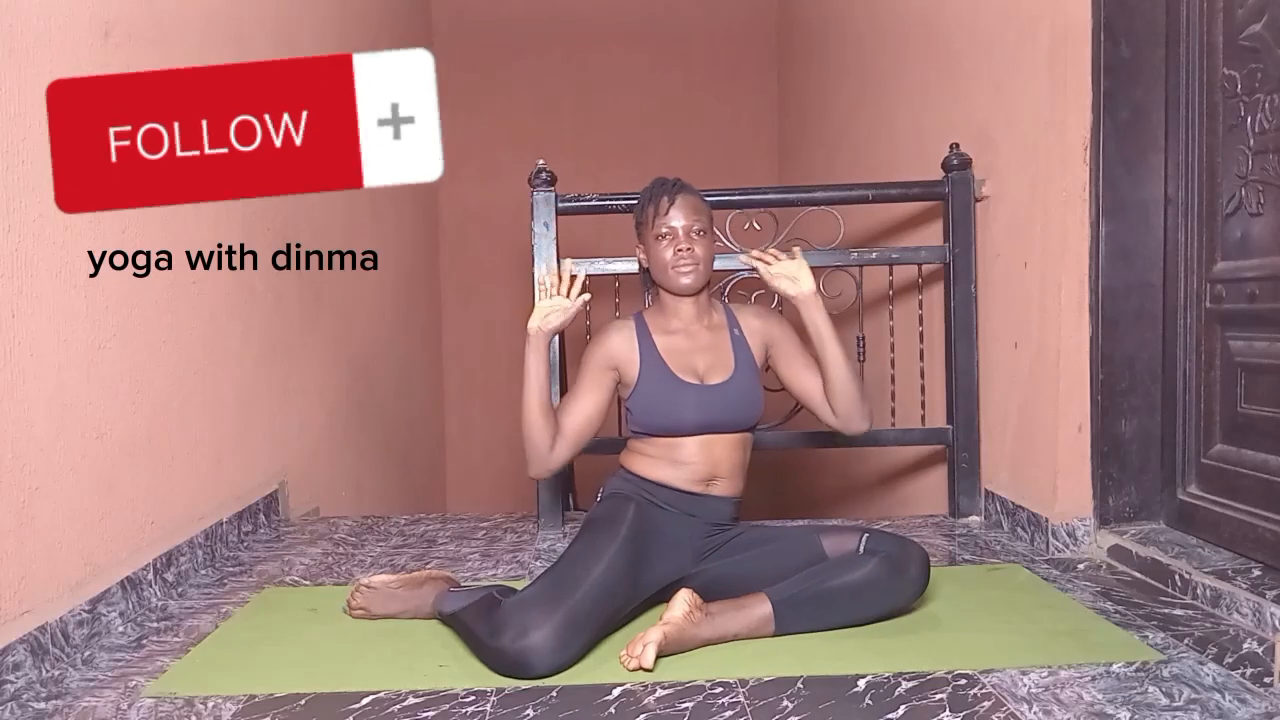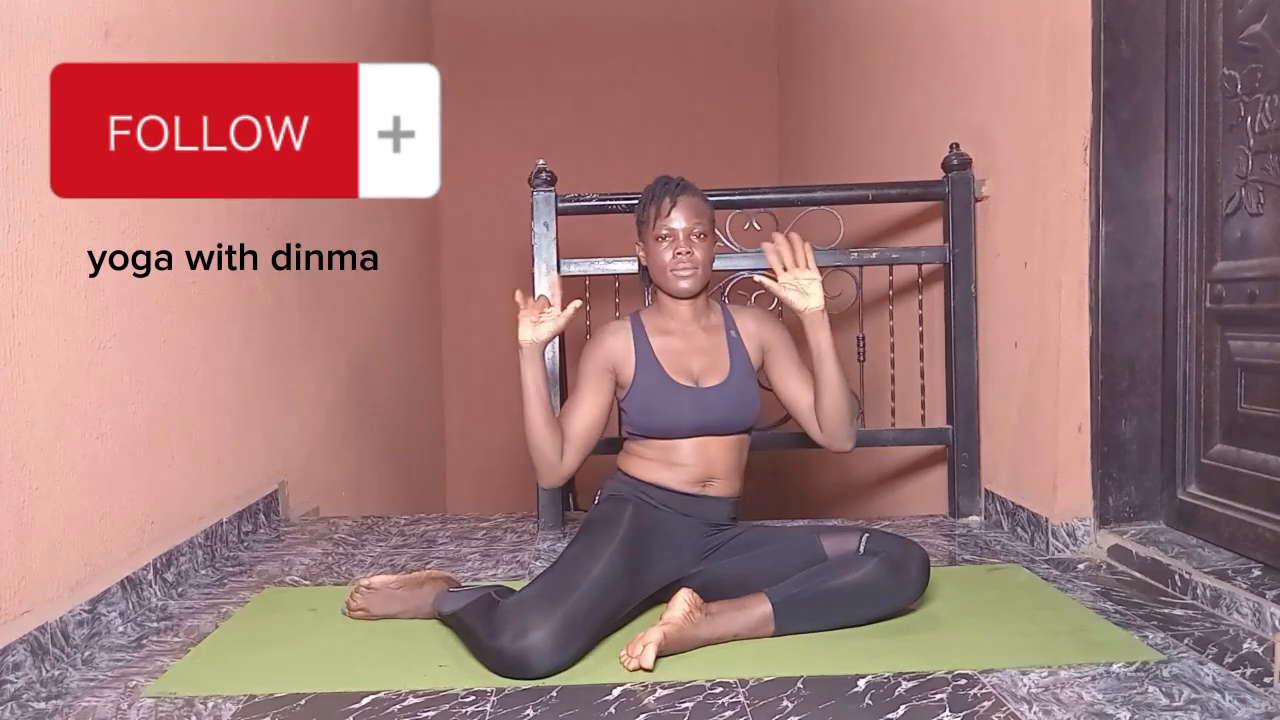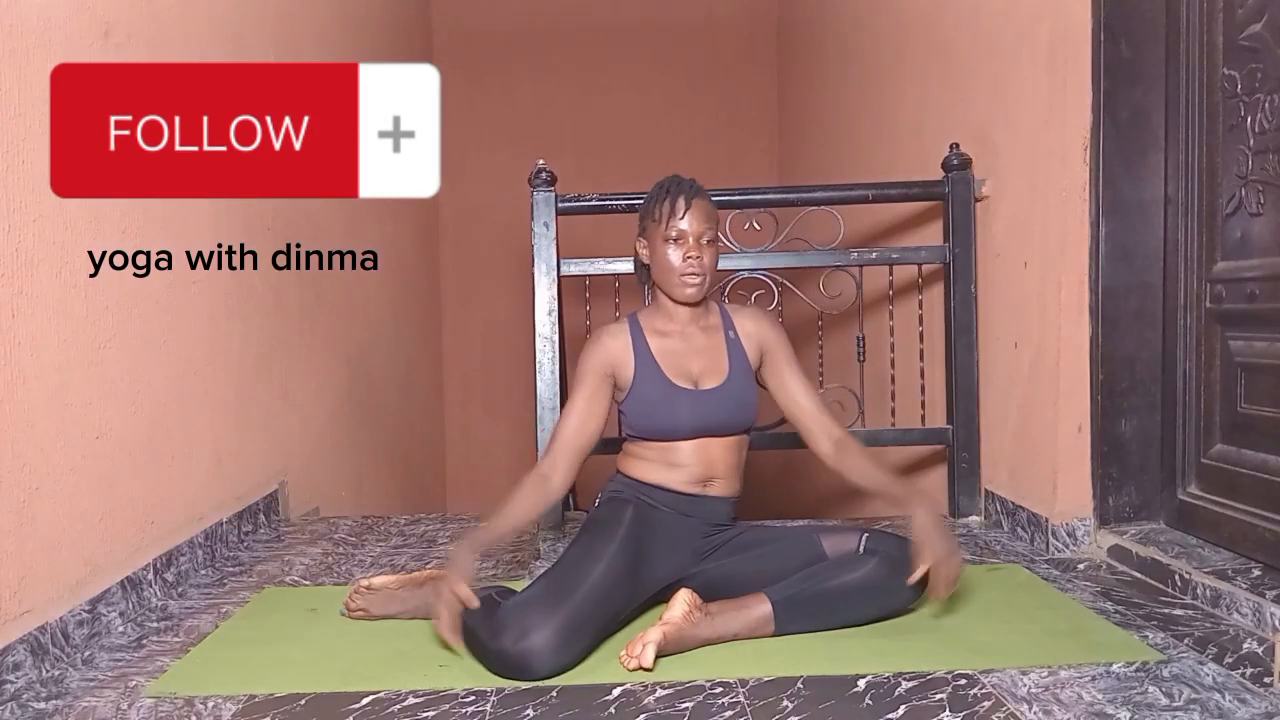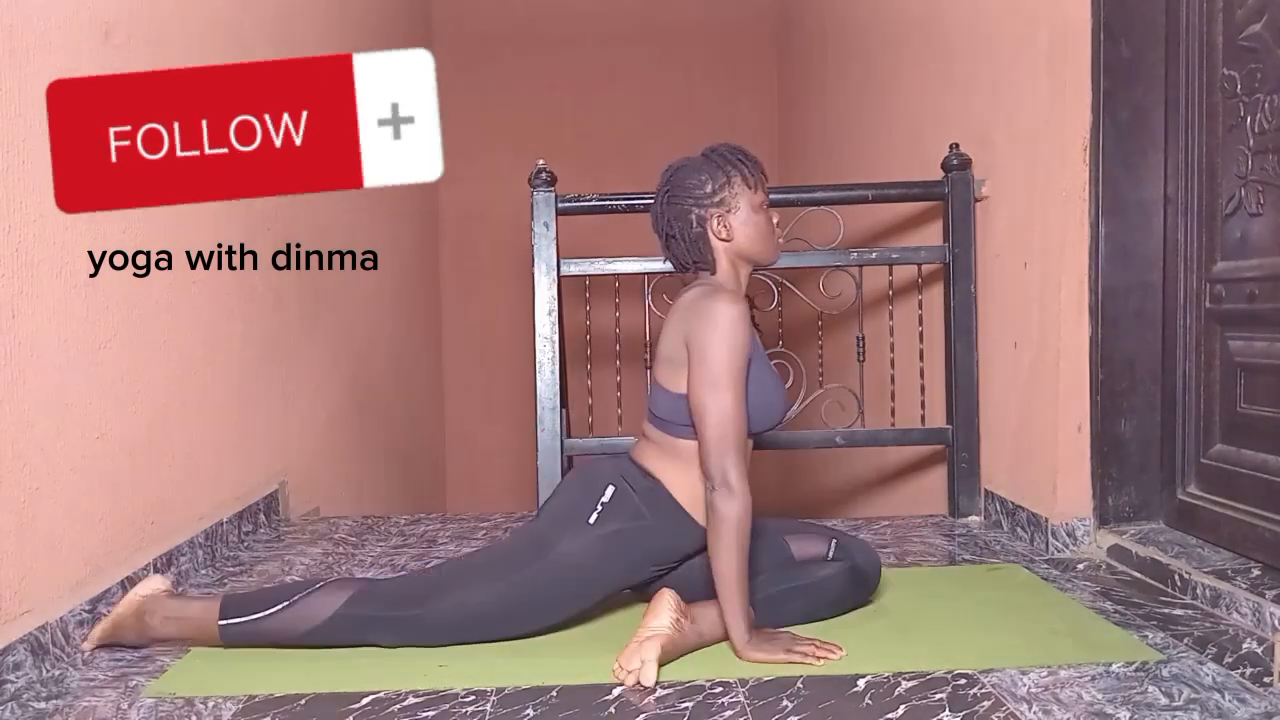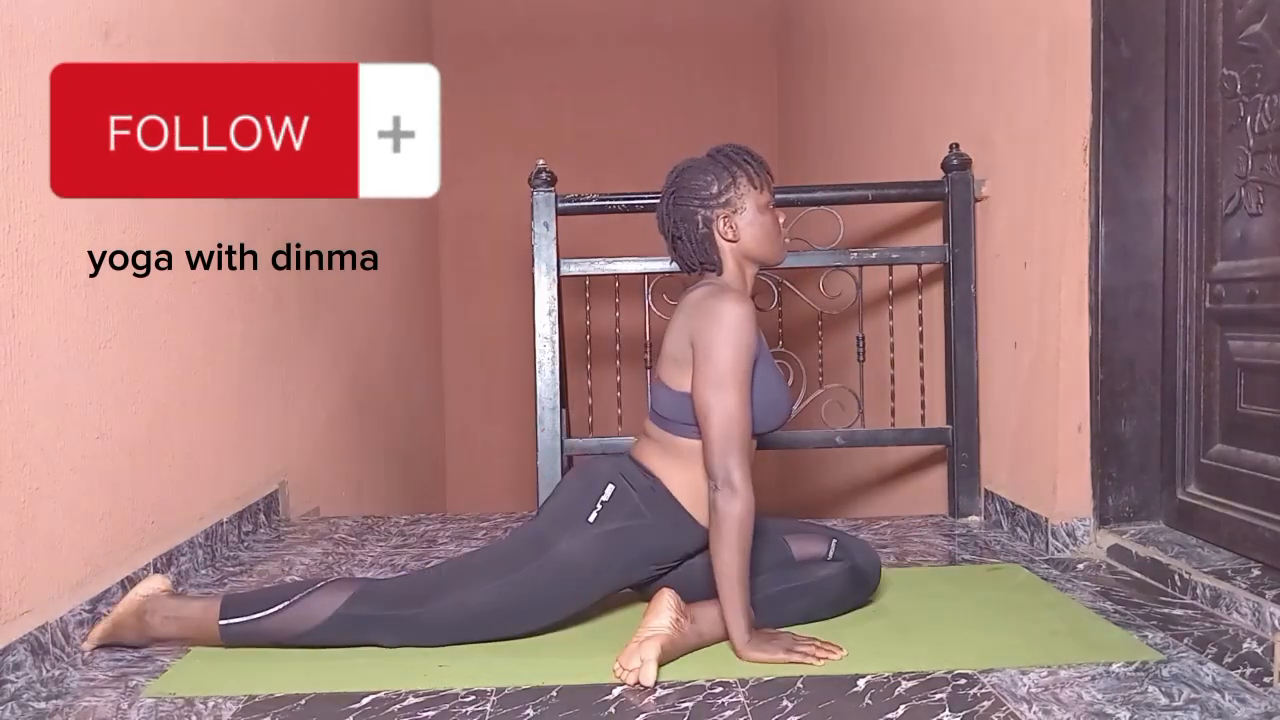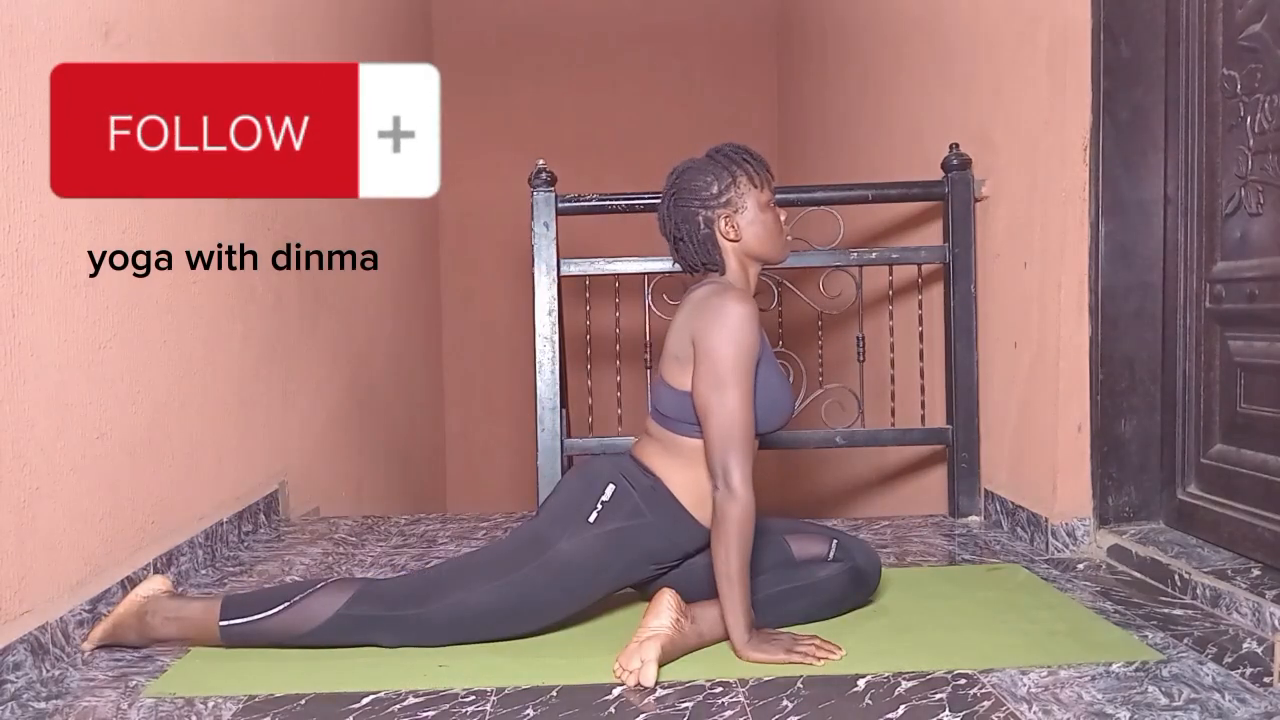
dt=0.5s
person 1, frame 1
left shoulder: (758, 327)
right shoulder: (619, 342)
left elbow: (852, 419)
right elbow: (545, 459)
left wrist: (810, 305)
right wrist: (538, 339)
left hip: (720, 536)
right hip: (638, 517)
left knee: (901, 563)
right knee: (530, 647)
left ankle: (700, 621)
right ankle: (441, 596)
person 1, frame 2
left shoulder: (756, 329)
right shoulder: (615, 343)
left elbow: (837, 436)
right elbow: (554, 467)
left wrist: (816, 320)
right wrist: (531, 351)
left hip: (719, 538)
right hip: (635, 519)
left knee: (900, 564)
right knee: (527, 647)
left ankle: (699, 622)
right ankle: (441, 596)
person 1, frame 3
left shoulder: (755, 331)
right shoulder: (614, 347)
left elbow: (831, 442)
right elbow: (553, 470)
left wrist: (915, 504)
right wrist: (471, 546)
left hip: (719, 536)
right hip: (636, 519)
left knee: (896, 565)
right knee: (527, 646)
left ankle: (699, 621)
right ankle: (438, 592)
person 1, frame 4
left shoulder: (714, 305)
right shoulder: (720, 309)
right elbow: (726, 482)
right wrist: (743, 633)
left hip: (659, 532)
right hip: (618, 519)
left knee: (851, 565)
right knee: (403, 607)
left ankle: (687, 618)
right ankle: (172, 614)
person 1, frame 5
left shoulder: (717, 304)
right shoulder: (725, 309)
right elbow: (729, 484)
right wrist: (746, 634)
left hip: (658, 530)
right hip: (615, 517)
left knee: (851, 564)
right knee: (402, 608)
left ankle: (687, 618)
right ankle: (166, 614)
person 1, frame 6
left shoulder: (720, 302)
right shoulder: (728, 310)
right elbow: (732, 483)
right wrist: (744, 632)
left hip: (662, 530)
right hip: (618, 517)
left knee: (852, 564)
right knee: (404, 608)
left ankle: (684, 616)
right ankle: (168, 617)
